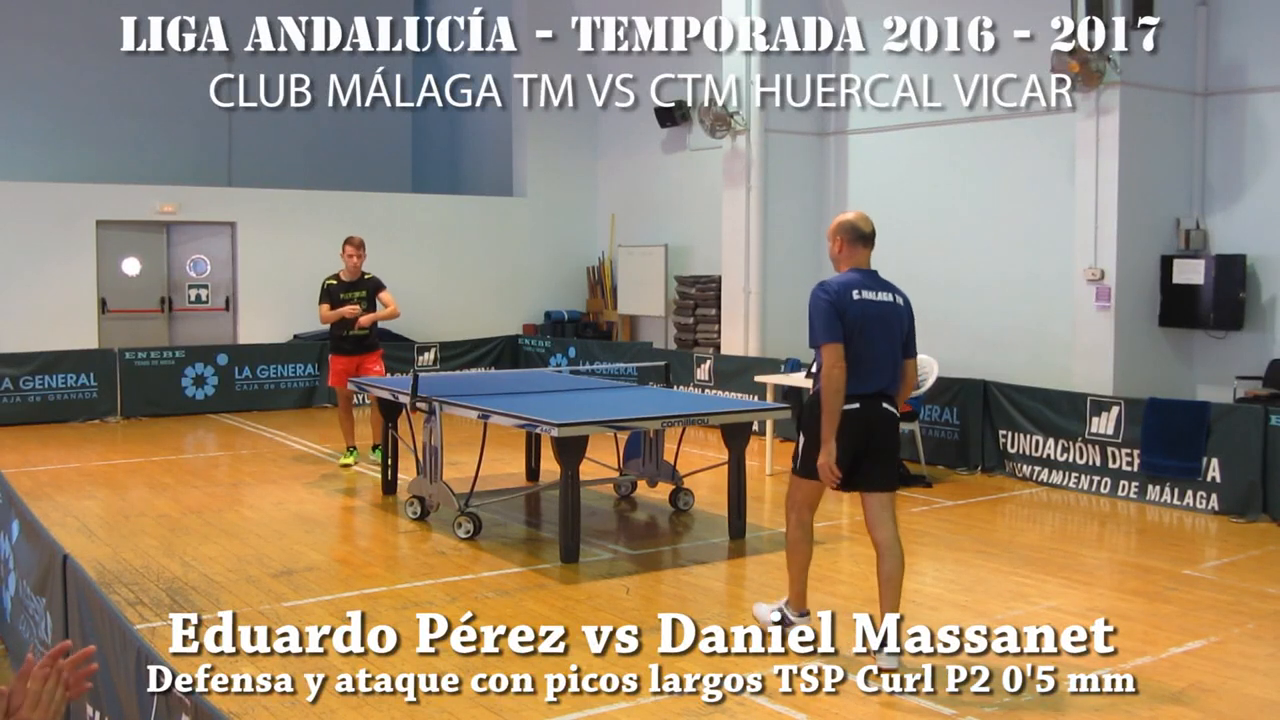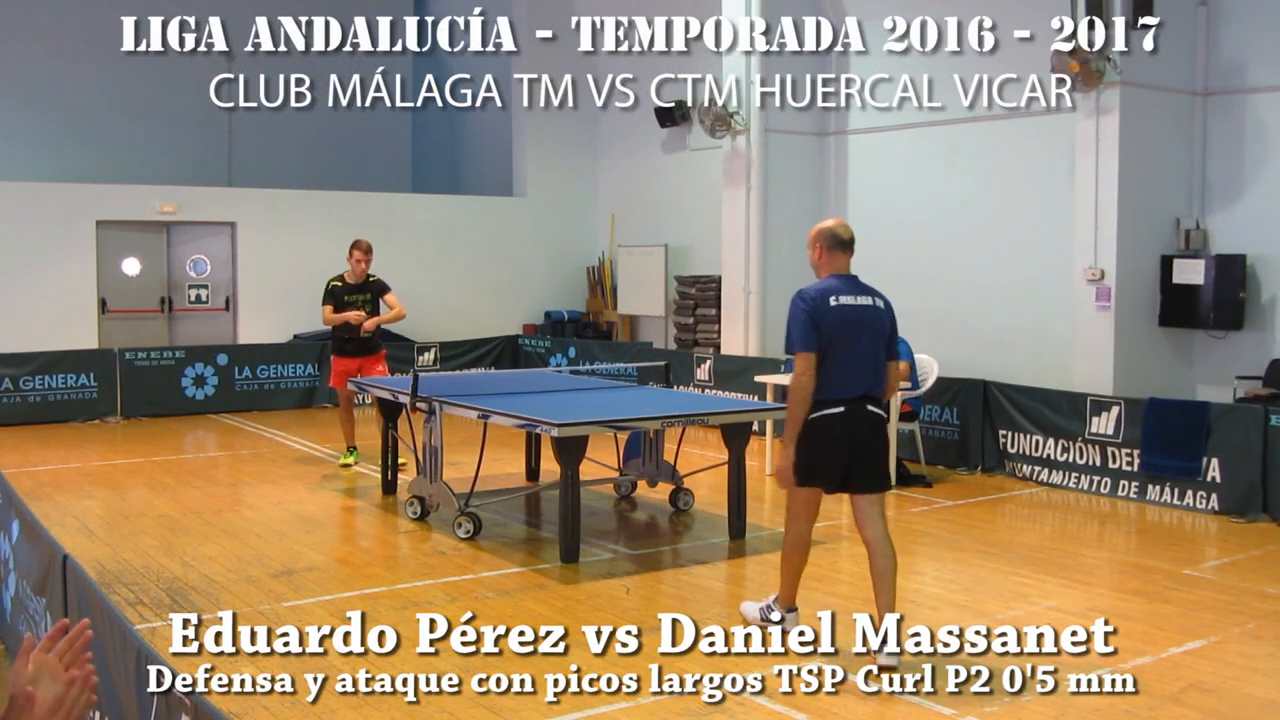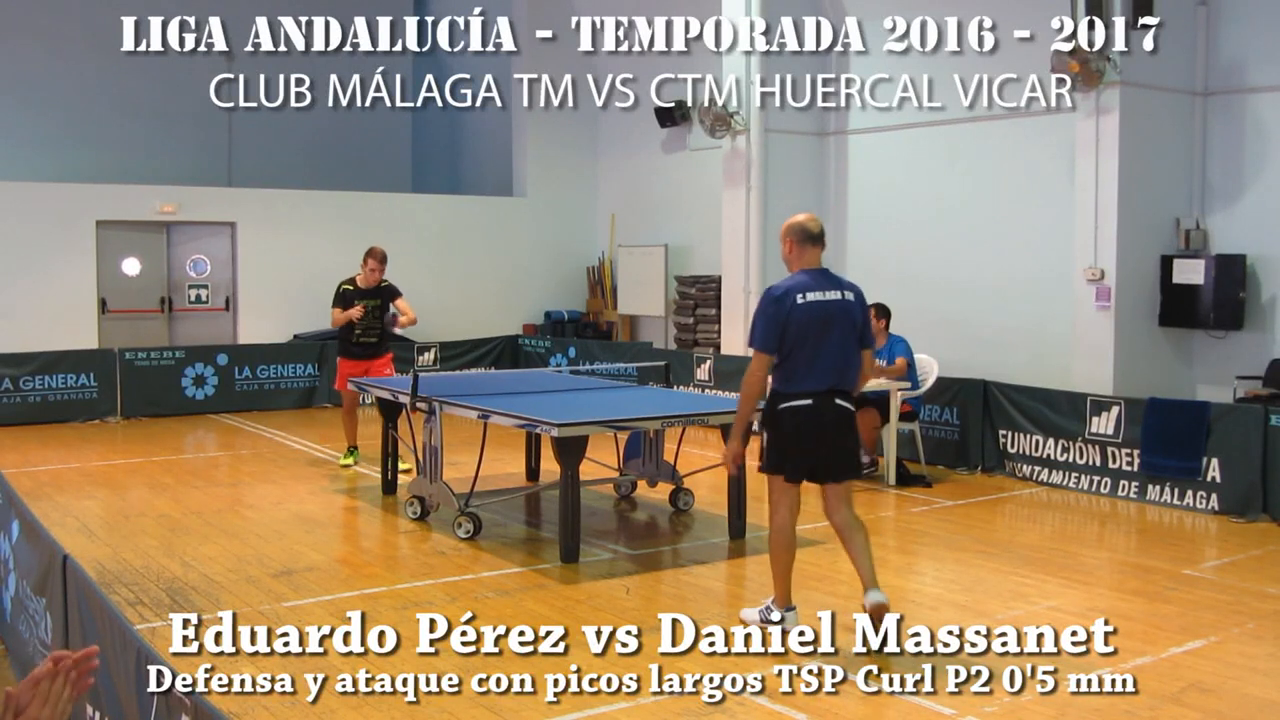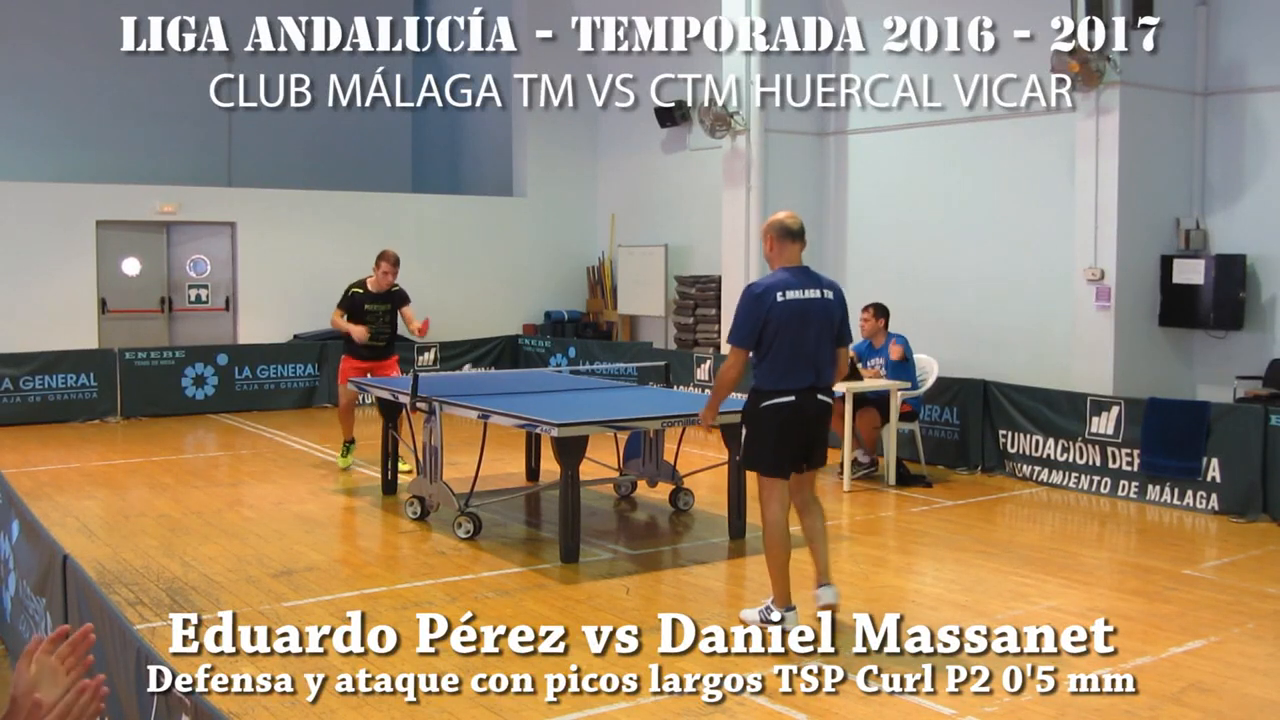
dt=0.2s
person 1, frame 1
left shoulder: (830, 292)
right shoulder: (899, 299)
left elbow: (834, 368)
right elbow: (908, 378)
left wrist: (827, 442)
left hip: (841, 417)
right hip: (882, 420)
left knee: (799, 513)
right knee: (884, 529)
left ankle: (795, 609)
person 1, frame 2
left shoulder: (809, 300)
right shoulder: (880, 303)
left elbow: (804, 377)
right elbow: (892, 380)
left wrist: (787, 446)
left hip: (823, 419)
right hip: (869, 422)
left knee: (800, 520)
right knee: (875, 529)
left ankle: (782, 608)
person 1, frame 3
left shoulder: (779, 296)
right shoulder: (853, 295)
left elbow: (758, 374)
right elbow: (866, 368)
left wrist: (736, 435)
left hip: (792, 412)
right hip: (839, 412)
left knee: (783, 511)
right knee: (841, 511)
left ankle: (781, 608)
right ankle: (873, 593)
person 1, frame 4
left shoulder: (760, 292)
right shoulder: (832, 292)
left elbow: (734, 366)
right elbow: (842, 365)
left wrist: (710, 408)
left hip: (773, 408)
right hip: (817, 407)
left knee: (775, 508)
right knee: (805, 496)
left ankle: (781, 608)
right ankle: (824, 583)
person 2, frame 1
left shoulder: (372, 282)
right shoulder: (330, 284)
left elbow: (394, 310)
right elbow: (323, 317)
left wrist: (371, 316)
right wrist: (342, 312)
left hip: (369, 351)
right hip: (341, 353)
right knee: (344, 401)
left ankle: (377, 448)
right ankle: (351, 449)
person 2, frame 2
left shoulder: (376, 284)
right shoulder: (334, 285)
left elbow: (400, 312)
right elbow: (326, 319)
left wrist: (376, 320)
right wrist: (346, 316)
left hip: (372, 353)
right hip: (343, 354)
right knee: (345, 402)
right ankle: (351, 449)
person 2, frame 3
left shoulder: (388, 289)
right shoulder: (345, 288)
left elbow: (412, 316)
right elbow: (334, 321)
left wrist: (404, 320)
right wrist: (349, 314)
left hip: (379, 355)
right hip: (350, 356)
right knee: (349, 405)
right ankle: (352, 449)
person 2, frame 4
left shoulder: (398, 293)
right shoulder: (355, 290)
left elbow: (411, 322)
right elbow: (335, 320)
left wrist: (416, 329)
right wrist: (351, 328)
left hip: (385, 357)
right hip: (355, 356)
right knee: (345, 403)
right ankle: (348, 442)
